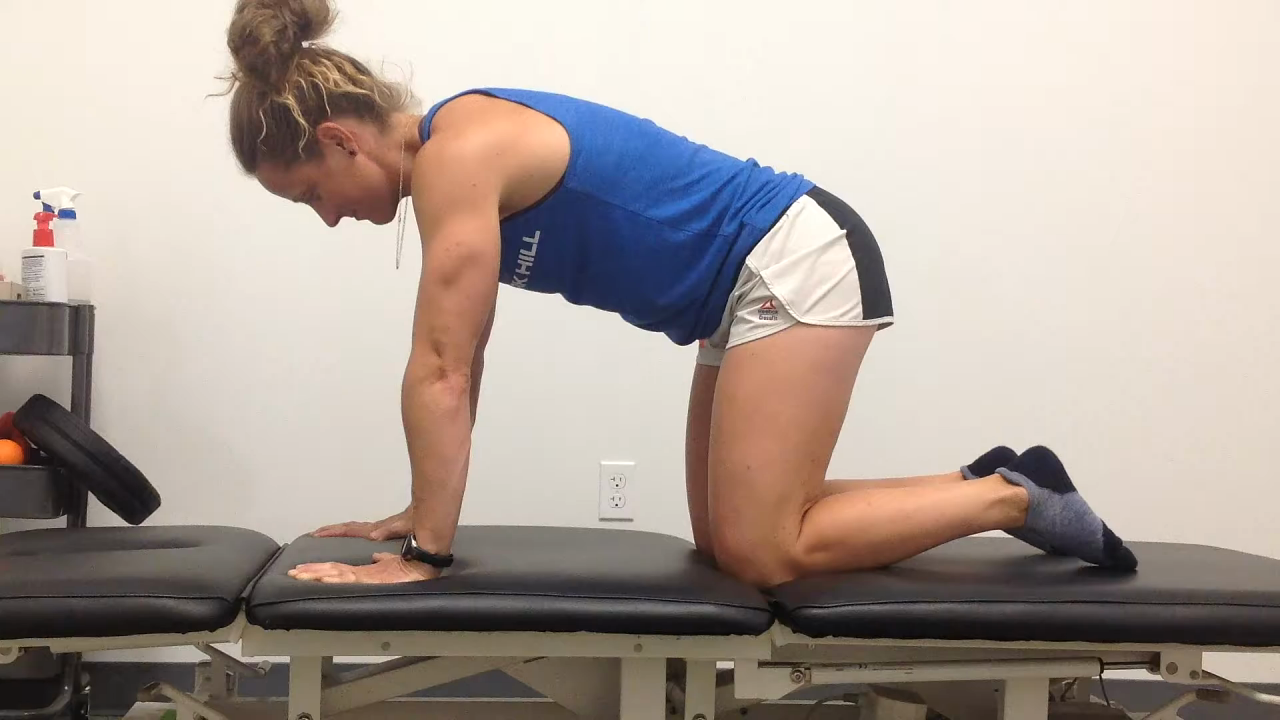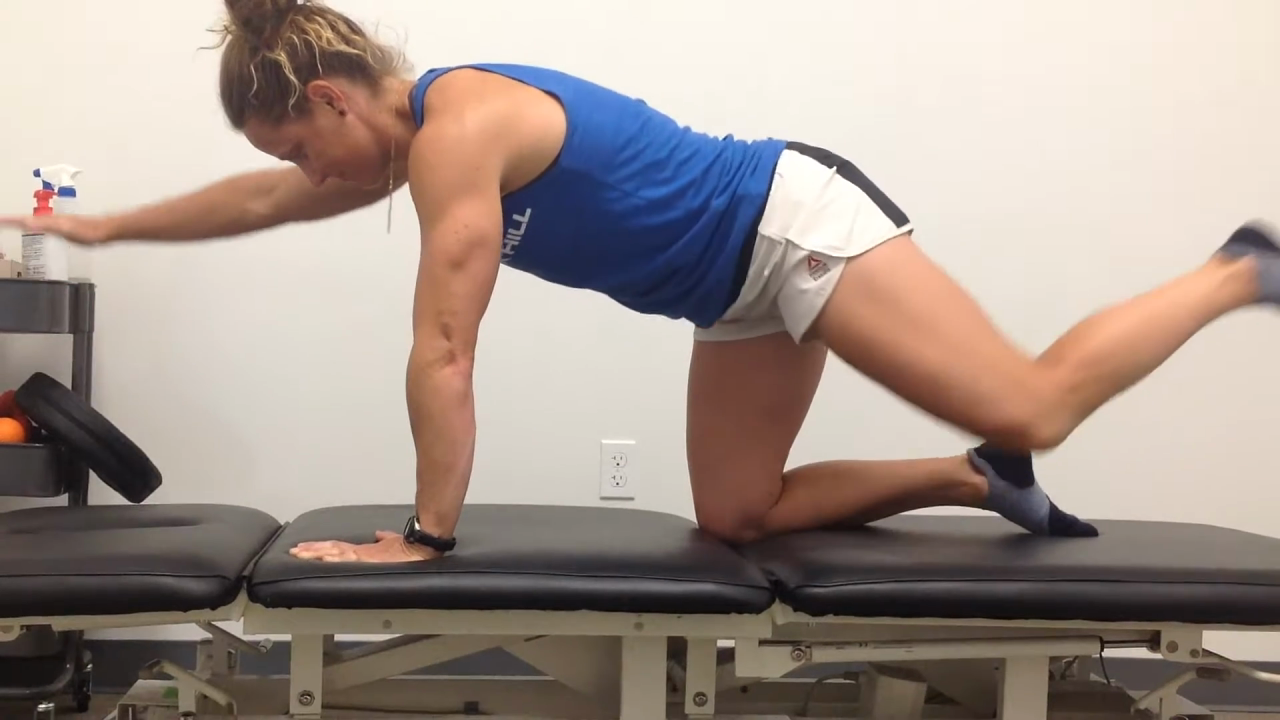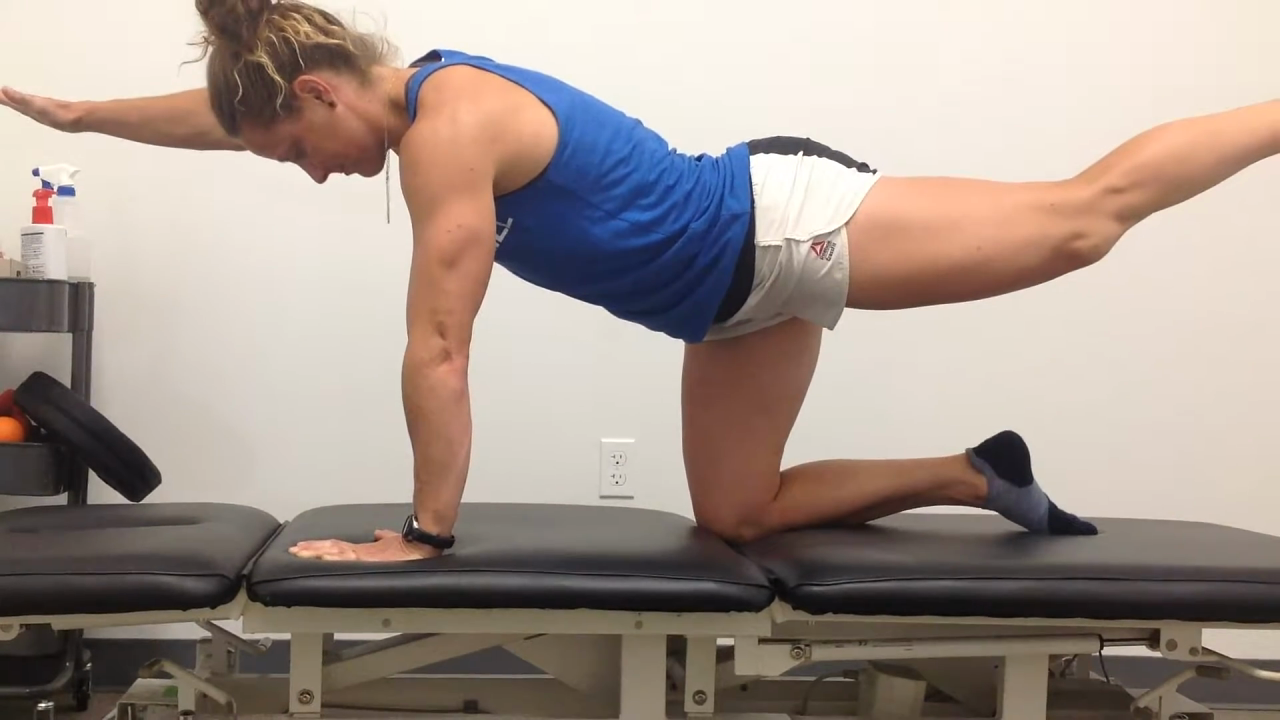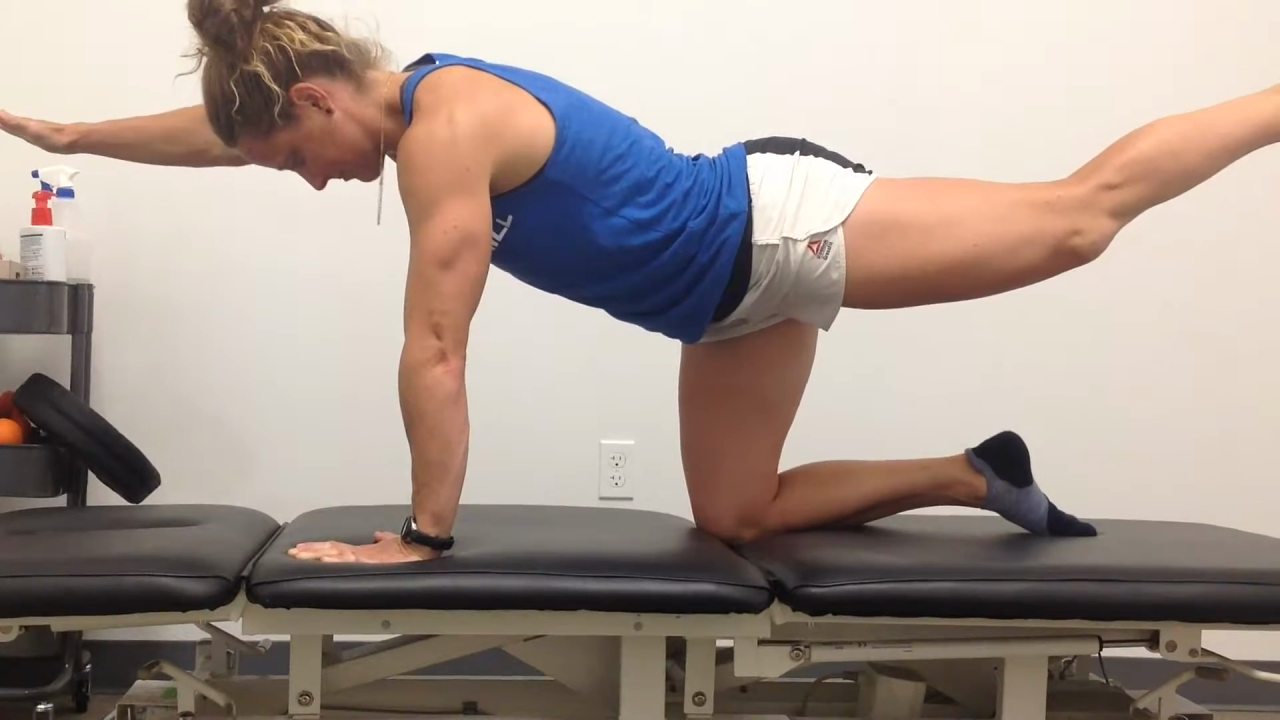
dt=1s
person 1, frame 1
left shoulder: (453, 154)
right shoulder: (465, 155)
left elbow: (437, 374)
right elbow: (460, 366)
left wrist: (424, 553)
right wrist: (418, 512)
left hip: (796, 262)
right hip: (752, 282)
left knee: (762, 553)
right knee: (727, 539)
left ankle: (1013, 499)
right ankle: (984, 483)
person 1, frame 2
left shoulder: (456, 130)
right shoulder: (416, 130)
left elbow: (442, 356)
right elbow: (266, 201)
left wrist: (425, 533)
right wrist: (106, 226)
left hip: (793, 221)
right hip: (749, 274)
left knee: (1033, 404)
right knee: (739, 515)
right ankle: (980, 484)
person 1, frame 3
left shoulder: (445, 128)
left elbow: (437, 352)
right elbow: (224, 114)
left wrist: (426, 532)
left hip: (784, 221)
right hip: (741, 281)
left knee: (1082, 214)
right knee: (740, 516)
right ankle: (980, 477)
person 1, frame 4
left shoulder: (442, 128)
left elbow: (434, 354)
right elbow: (226, 130)
left wrist: (423, 533)
left hip: (781, 219)
right hip: (738, 278)
left knee: (1077, 214)
right knee: (738, 517)
right ankle: (976, 476)
